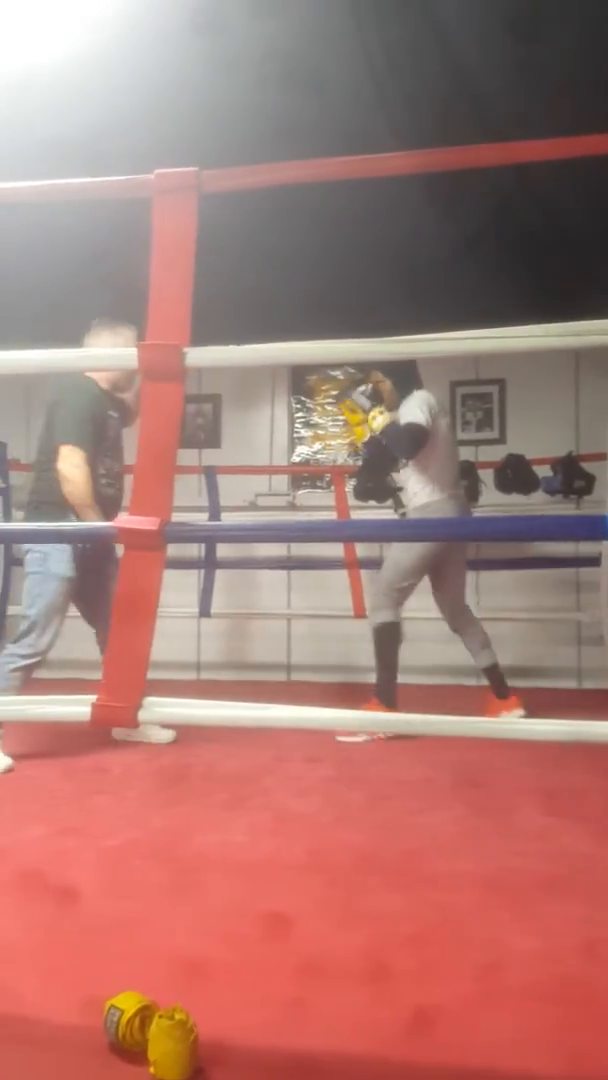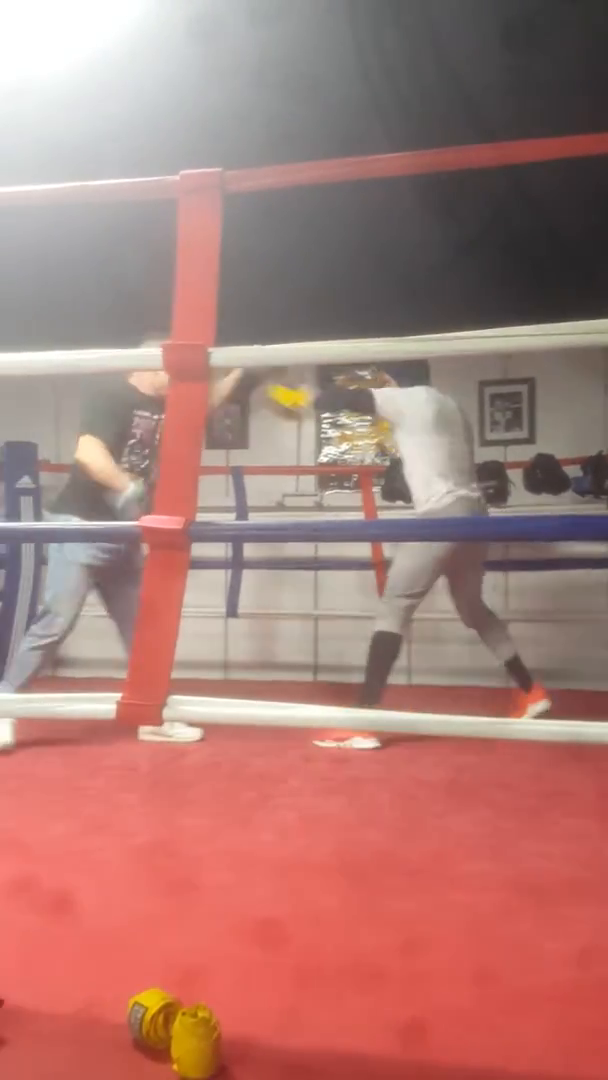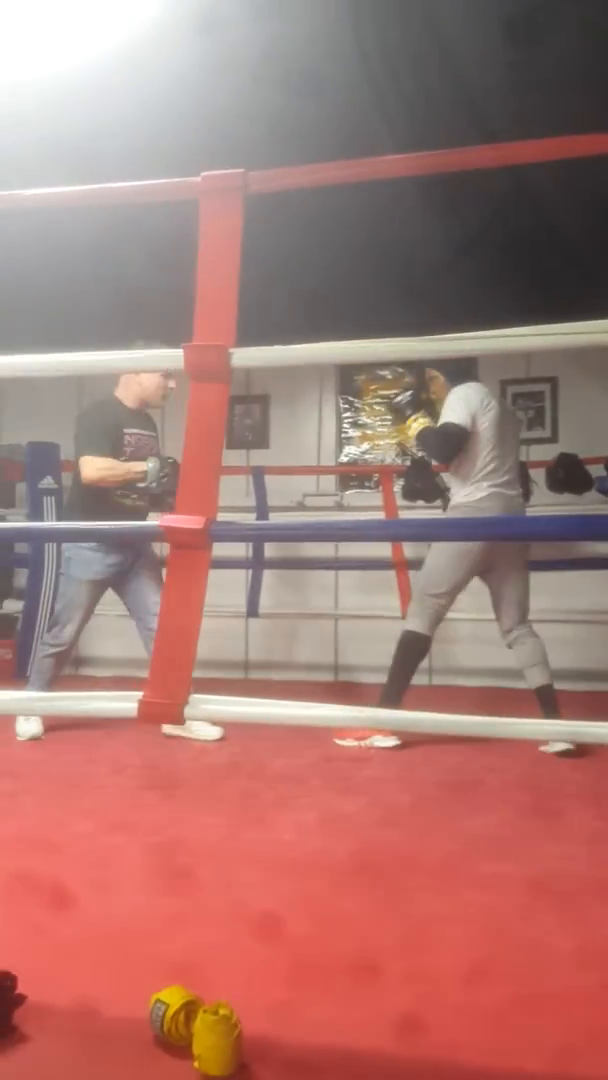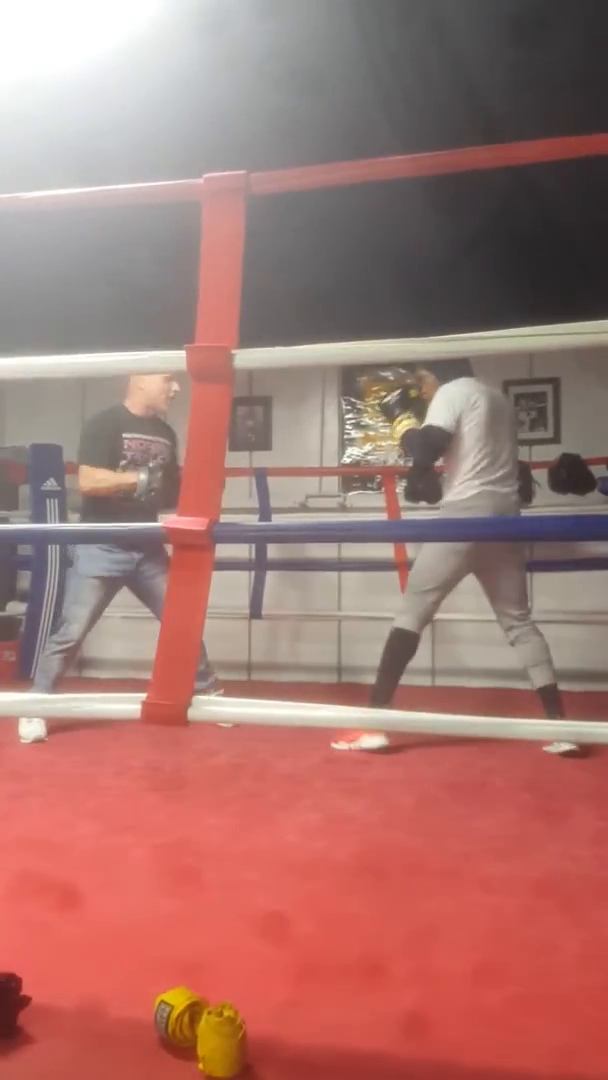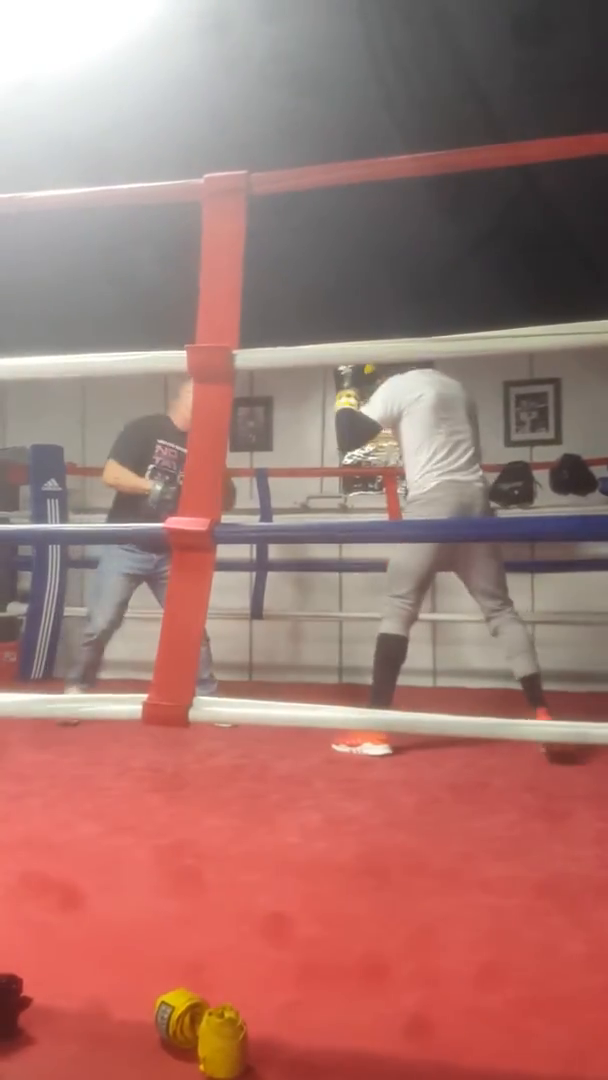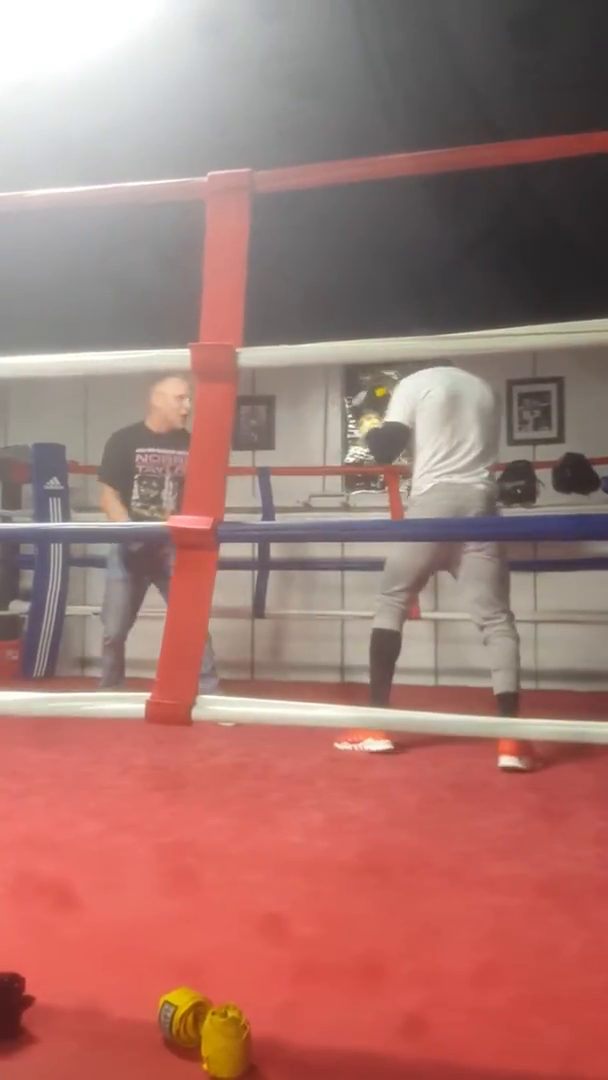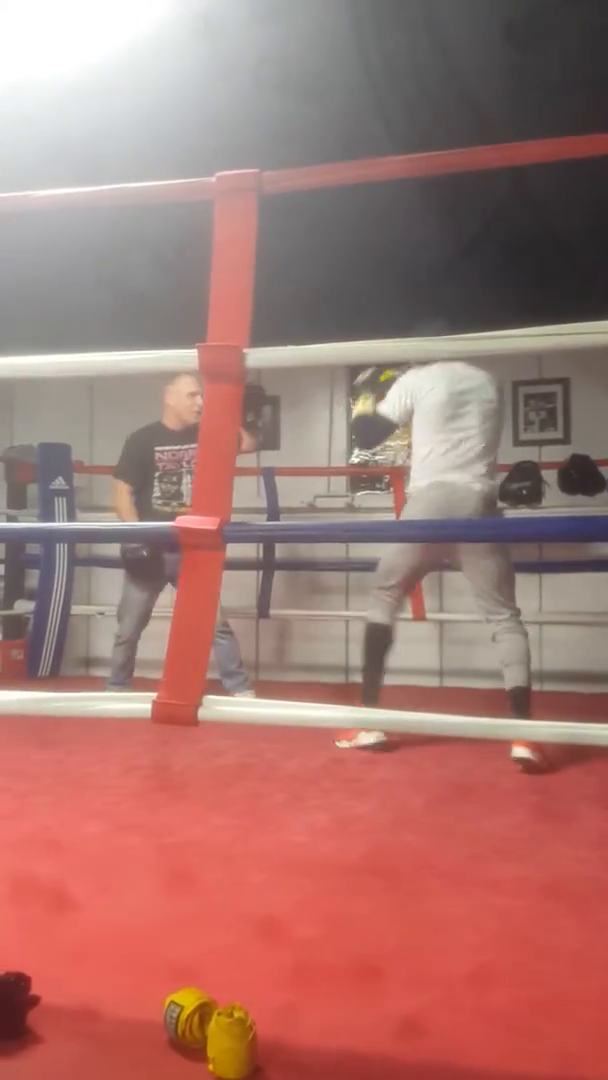
dt=0.3s
person 1, frame 1
left shoulder: (419, 400)
right shoulder: (413, 410)
left elbow: (404, 446)
left wrist: (373, 410)
left hip: (434, 516)
right hip: (449, 516)
left knee: (384, 601)
right knee: (457, 612)
left ankle: (384, 709)
right ankle: (504, 700)
person 1, frame 2
left shoulder: (407, 399)
right shoulder: (449, 407)
left elbow: (347, 399)
left hip: (439, 520)
right hip: (472, 514)
left knee: (393, 611)
right knee: (473, 609)
right ankle: (530, 692)
person 1, frame 3
left shoulder: (464, 395)
right shoulder: (497, 404)
left elbow: (444, 449)
left wrist: (414, 418)
left hip: (474, 515)
right hip: (512, 518)
left knee: (423, 611)
right knee: (516, 626)
right ankle: (555, 724)
person 1, frame 4
left shoulder: (454, 392)
right shoulder: (498, 400)
left elbow: (425, 450)
left wrist: (401, 416)
left hip: (466, 514)
right hip: (505, 514)
left knee: (414, 609)
right knee: (519, 621)
right ankle: (558, 724)
person 1, frame 5
left shoulder: (397, 385)
right shoulder: (455, 388)
left elbow: (350, 438)
left wrist: (348, 393)
left hip: (433, 504)
right hip: (476, 502)
left knee: (398, 609)
right knee: (500, 608)
left ankle: (376, 729)
right ankle: (539, 714)
person 1, frame 6
left shoulder: (414, 385)
right shoulder: (484, 389)
left elbow: (384, 450)
left wrist: (369, 415)
left hip: (433, 504)
right hip: (479, 504)
left knee: (391, 605)
right knee: (496, 618)
right ankle: (510, 739)
person 1, frame 7
left shoulder: (413, 380)
right shoulder: (488, 384)
left elbow: (366, 437)
left wrist: (365, 398)
left hip: (428, 504)
right hip: (477, 508)
left knee: (383, 599)
right knee: (504, 618)
right ankle: (524, 734)
person 2, frame 1
left shoulder: (107, 400)
right shoulder: (80, 395)
left elbow: (132, 409)
right elbow: (70, 467)
right wrist: (95, 525)
left hip: (90, 538)
right hip: (58, 537)
person 2, frame 2
left shoulder: (160, 407)
right shoulder: (114, 397)
left elbow: (202, 403)
right elbow: (87, 453)
left wrist: (239, 375)
right wrist: (129, 489)
left hip: (121, 536)
right hip: (82, 528)
right knee: (54, 624)
person 2, frame 3
left shoulder: (147, 423)
right shoulder: (100, 415)
right elbow: (92, 472)
left wrist: (167, 488)
right wrist: (148, 469)
left hip: (134, 545)
right hip: (89, 545)
left knee: (162, 626)
right knee: (63, 633)
person 2, frame 4
left shoulder: (164, 433)
right shoulder: (104, 424)
right elbow: (88, 481)
left wrist: (174, 487)
right wrist: (141, 479)
left hip: (147, 548)
right hip: (102, 548)
right knee: (71, 631)
left ankle: (206, 693)
person 2, frame 5
right shoulder: (143, 430)
left elbow: (225, 502)
right elbow: (111, 475)
left wrist: (224, 487)
right wrist: (156, 488)
left hip: (169, 552)
right hip: (124, 547)
right knee: (99, 626)
left ankle: (206, 698)
right ankle: (79, 688)
person 2, frame 6
left shoulder: (190, 445)
right shoulder: (124, 441)
right elbow: (108, 496)
left hip: (174, 552)
right hip: (129, 552)
right knee: (114, 631)
left ankle: (210, 694)
right ankle: (110, 694)
person 2, frame 7
right shoulder: (143, 440)
left elbow: (250, 443)
right elbow: (122, 492)
left wrist: (250, 418)
right wrist: (134, 538)
right hip: (150, 550)
left knee: (217, 624)
right knee: (128, 629)
left ankle: (241, 693)
right ankle: (115, 692)
